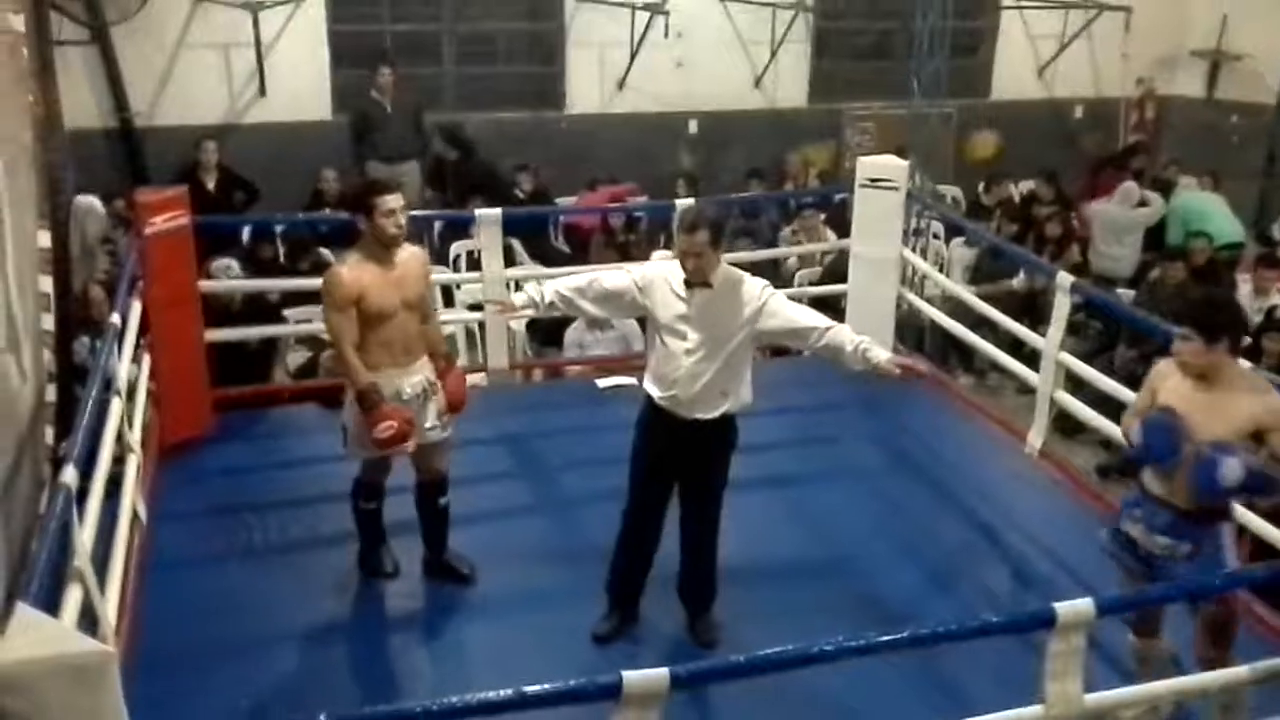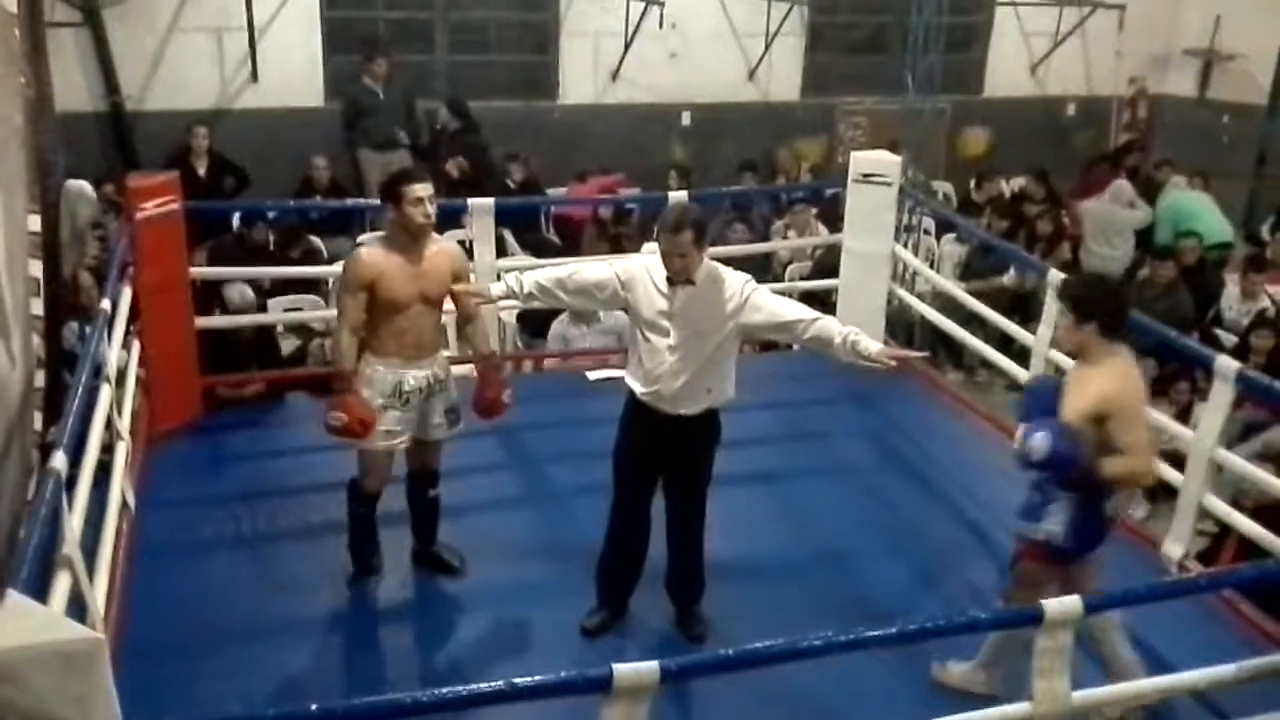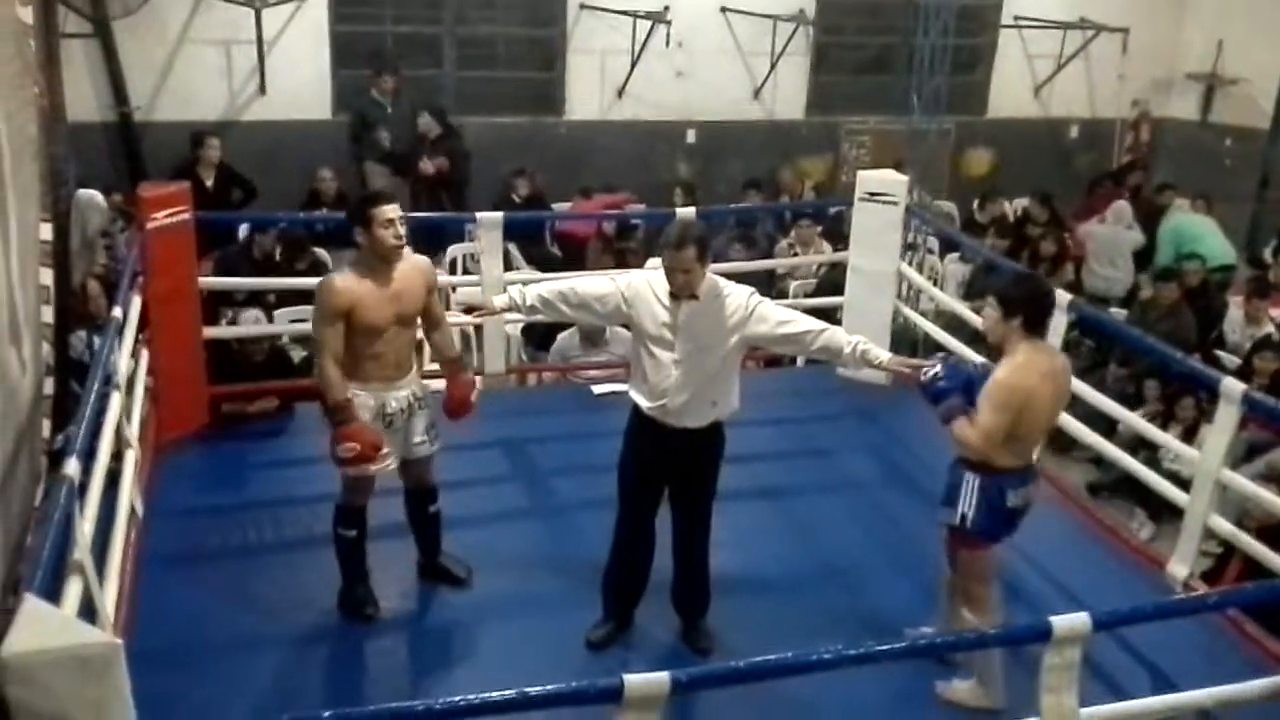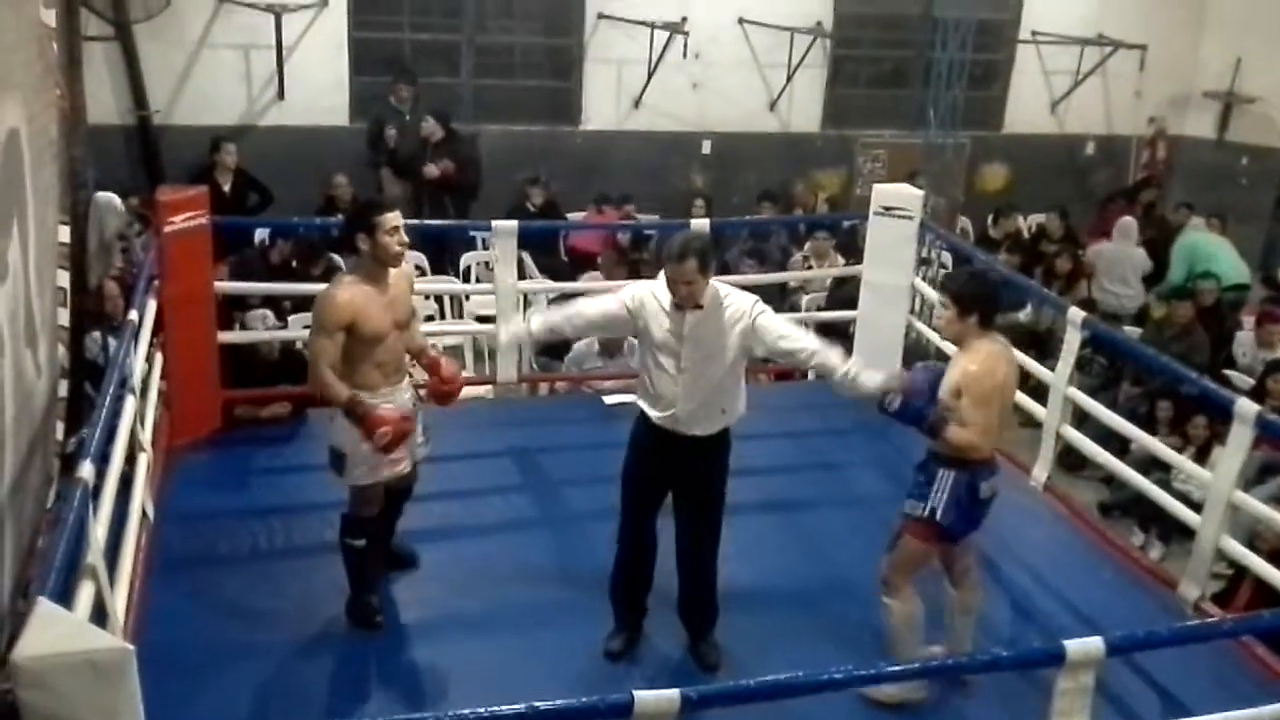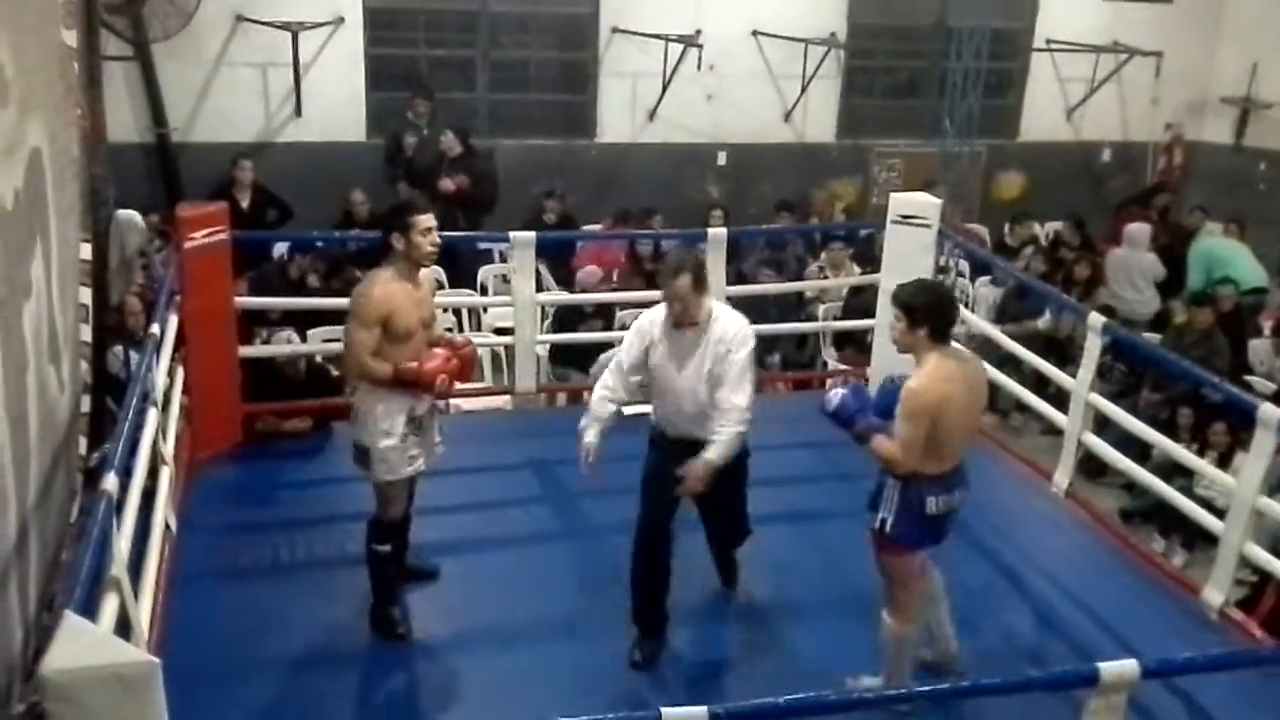
dt=0.5s
person 1, frame 1
left shoulder: (751, 295)
right shoulder: (652, 279)
left elbow: (811, 326)
right elbow: (591, 290)
left wrist: (875, 355)
right wrist: (527, 298)
left hip: (713, 427)
right hip: (659, 418)
left knee: (702, 524)
right knee: (639, 516)
left ankle: (699, 609)
right ankle: (622, 605)
person 1, frame 2
left shoulder: (735, 290)
right shoulder: (633, 274)
left elbow: (799, 319)
right elbow: (570, 280)
left wrist: (866, 346)
right wrist: (501, 288)
left hip: (697, 423)
right hip: (642, 414)
left knee: (687, 519)
right knee: (626, 512)
left ankle: (687, 603)
right ankle: (611, 599)
person 1, frame 3
left shoulder: (739, 304)
right shoulder: (636, 289)
left elbow: (803, 329)
right elbow: (573, 294)
left wrist: (876, 356)
right wrist: (506, 301)
left hip: (701, 436)
right hip: (647, 428)
left knee: (693, 531)
right knee: (632, 525)
left ankle: (693, 617)
right ankle: (617, 612)
person 1, frame 4
left shoulder: (742, 311)
right shoulder: (643, 299)
left elbow: (800, 345)
right elbow: (579, 315)
left wrist: (862, 378)
right wrist: (519, 332)
left hip: (709, 440)
right hip: (653, 435)
left knee: (702, 541)
right knee: (635, 530)
left ankle: (700, 628)
right ankle: (628, 622)
person 1, frame 5
left shoulder: (733, 328)
right shoulder: (650, 323)
left elbow: (736, 401)
right elbow: (617, 377)
left wrist: (709, 461)
right wrist: (591, 430)
left hip: (721, 446)
right hip: (669, 441)
left knee: (732, 528)
right knee: (651, 536)
left ankle: (724, 554)
right ankle: (650, 629)
person 2, frame 1
right shoulder: (1164, 373)
right elbow: (1131, 418)
right wrist: (1142, 437)
left hip: (1201, 533)
right hip: (1143, 513)
left knee: (1215, 647)
right knee: (1142, 620)
person 2, frame 2
left shoulder: (1119, 387)
right shoulder: (1104, 359)
left elbow: (1144, 470)
left wrist: (1080, 461)
right wrist: (1050, 403)
left hip: (1074, 504)
right hip: (1077, 497)
left knee: (1021, 592)
right knee: (1082, 590)
left ankle: (985, 673)
right ankle: (1131, 680)
person 2, frame 3
left shoulder: (1012, 376)
right shoulder: (1055, 360)
left elbow: (977, 445)
left wrist: (947, 400)
right wrist: (977, 390)
left hip: (987, 486)
right hip: (1018, 477)
left knee: (976, 589)
right knee: (958, 559)
left ankle: (986, 688)
right ankle: (950, 636)
person 2, frame 4
left shoulder: (980, 367)
right shoulder: (994, 348)
left elbow: (977, 443)
left wrist: (923, 414)
right wrist: (935, 389)
left hip: (953, 481)
right hip: (969, 479)
left knee: (895, 577)
right knee: (960, 567)
left ankle: (907, 679)
right ankle: (959, 654)
person 2, frame 5
left shoulder: (922, 387)
right shoulder: (971, 365)
left elbow: (902, 460)
left wrist: (858, 420)
left hip: (912, 495)
right hip: (950, 483)
left knee: (901, 596)
right knee: (917, 565)
left ankle: (895, 686)
right ankle: (945, 647)
person 3, frame 1
left shoulder: (417, 259)
right shoulder: (344, 278)
right elbow: (345, 349)
left wrist: (445, 367)
right wrist: (373, 402)
left hip: (421, 378)
right hip: (376, 384)
left knee: (435, 472)
right knee: (375, 473)
left ankle: (437, 555)
right ankle: (372, 547)
person 3, frame 2
left shoulder: (451, 255)
right shoulder: (365, 262)
left elbow: (469, 317)
right elbow: (348, 329)
left wrist: (488, 369)
right wrist: (346, 387)
left hip: (433, 372)
right hip: (383, 376)
left knee: (427, 467)
right knee: (373, 477)
left ankle: (425, 545)
right ankle: (364, 543)
person 3, frame 3
left shoulder: (421, 269)
right shoulder: (338, 289)
left elbow: (436, 325)
right elbow: (328, 360)
left wrist: (457, 371)
right wrist: (343, 417)
left hip: (409, 390)
right hip: (363, 398)
left knee: (422, 482)
right knee: (356, 497)
left ankle: (432, 558)
right ankle: (354, 584)
person 3, frame 4
left shoulder: (403, 275)
right shoulder: (339, 300)
right elbow: (320, 373)
left wrist: (431, 359)
right wrist: (363, 415)
left hip: (402, 400)
right hip: (365, 410)
left knee: (402, 483)
right knee: (364, 503)
left ankle: (380, 547)
right ankle: (362, 593)
person 3, frame 5
left shoulder: (426, 279)
right shoulder: (374, 293)
right elbow: (357, 364)
left wrist: (448, 343)
right wrist: (412, 375)
left hip: (418, 401)
right hip: (384, 407)
left knee: (406, 492)
right knee: (390, 507)
left ankle: (397, 562)
right ankle: (384, 602)
